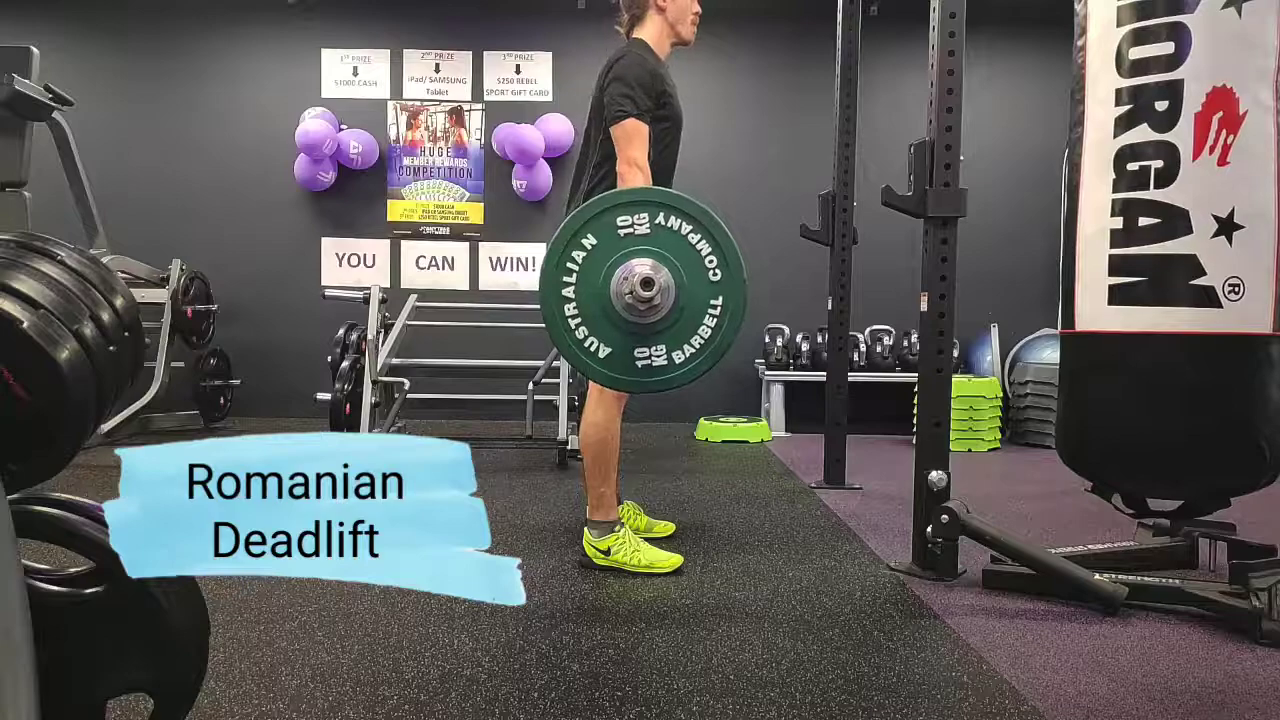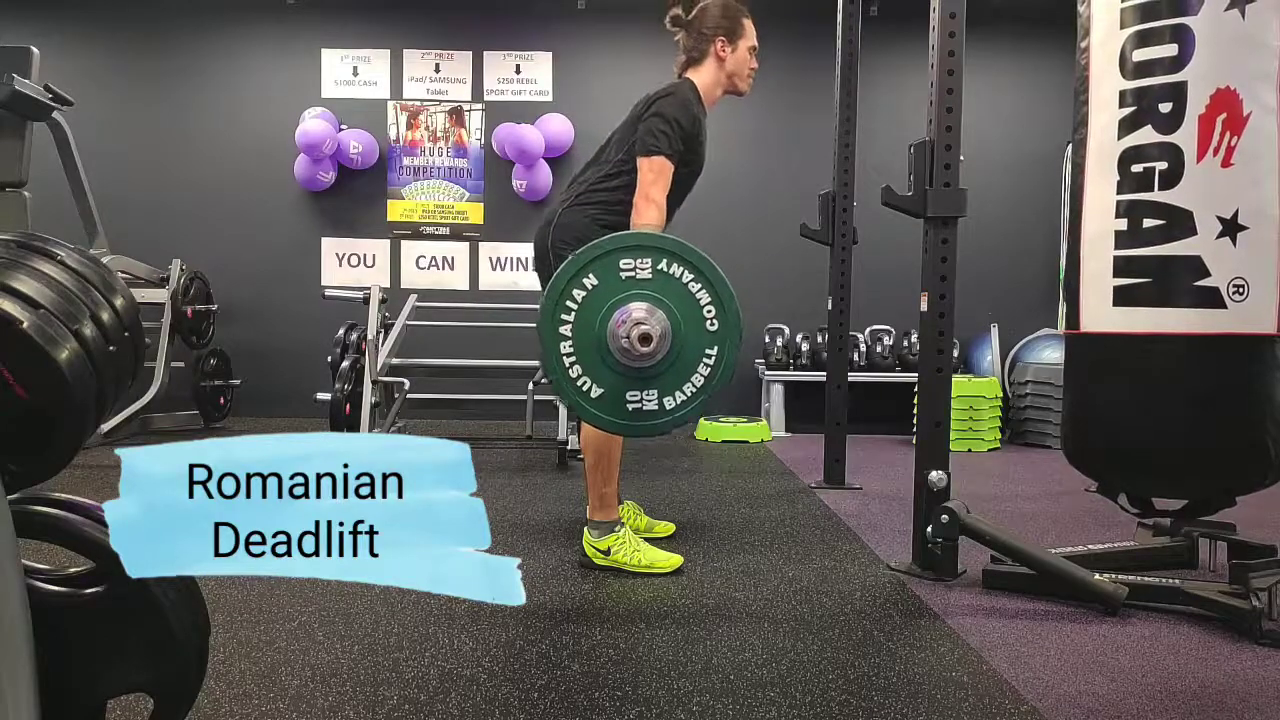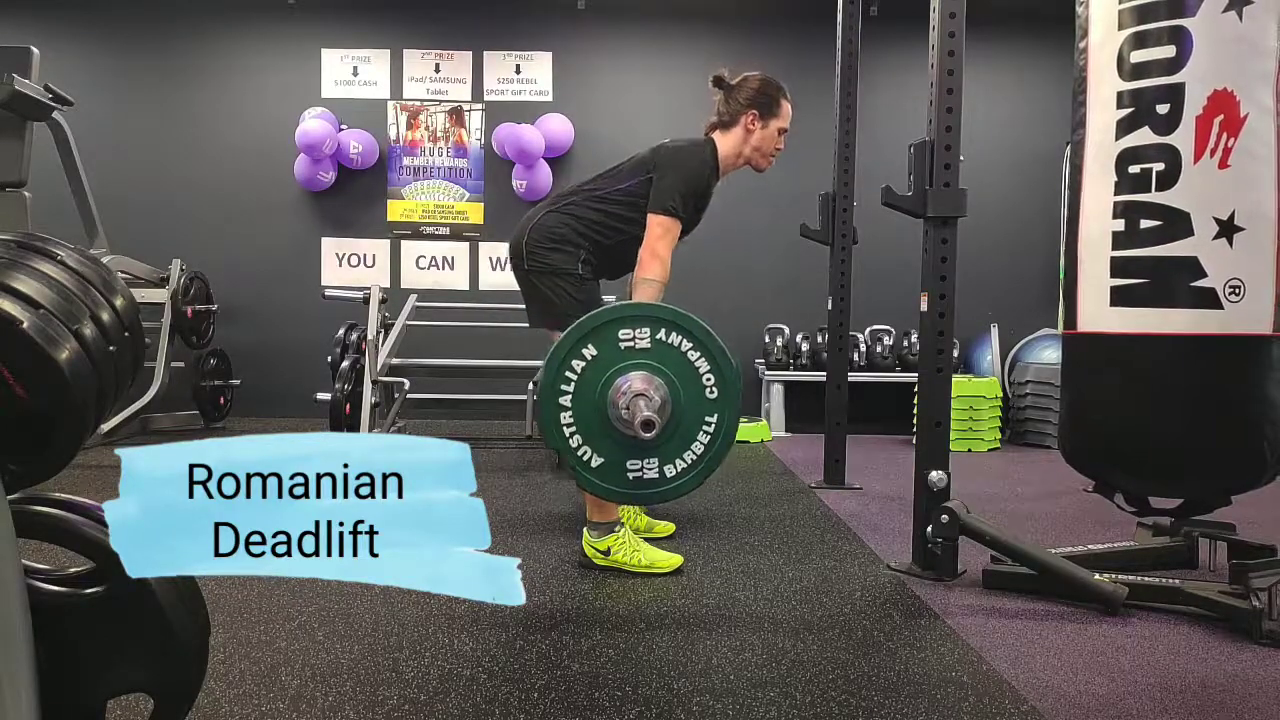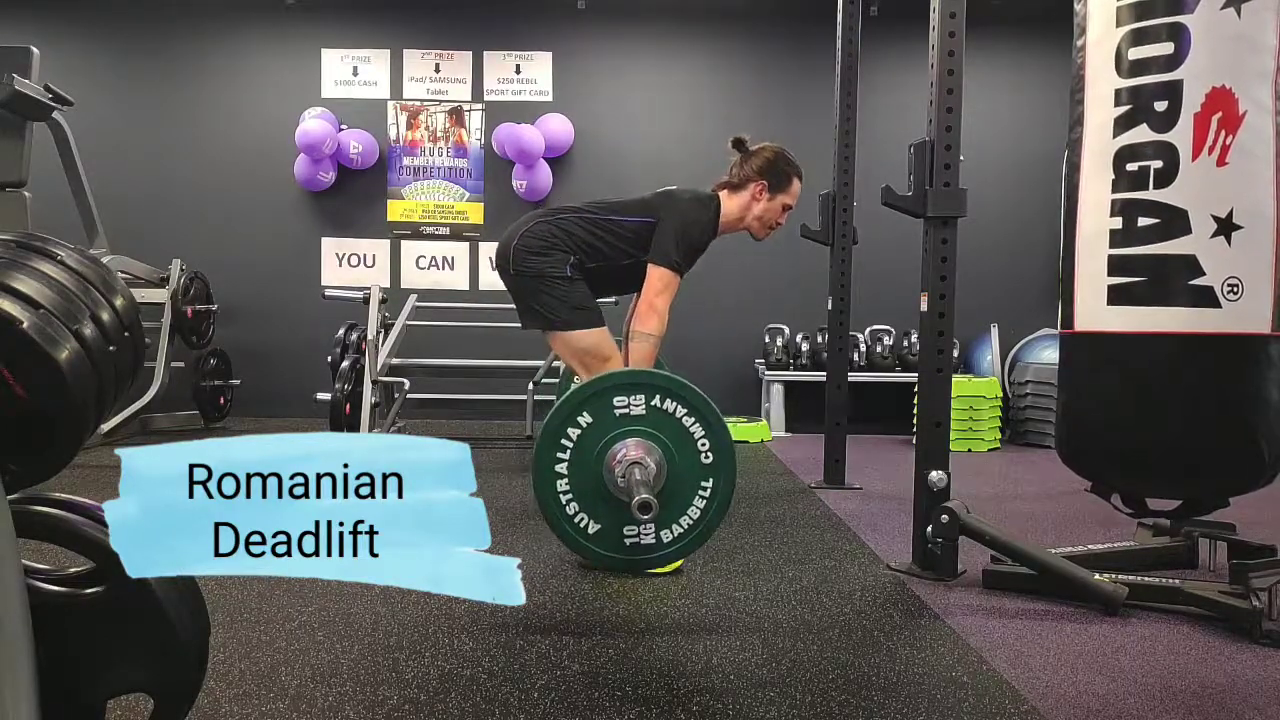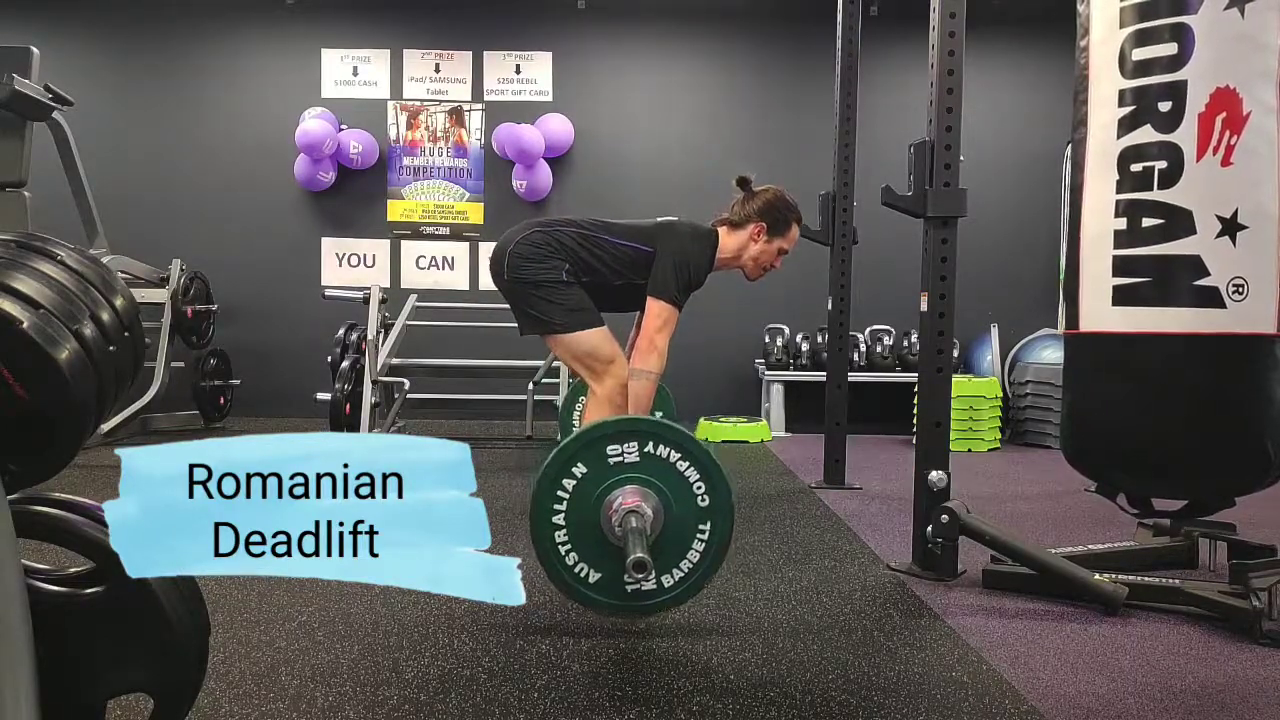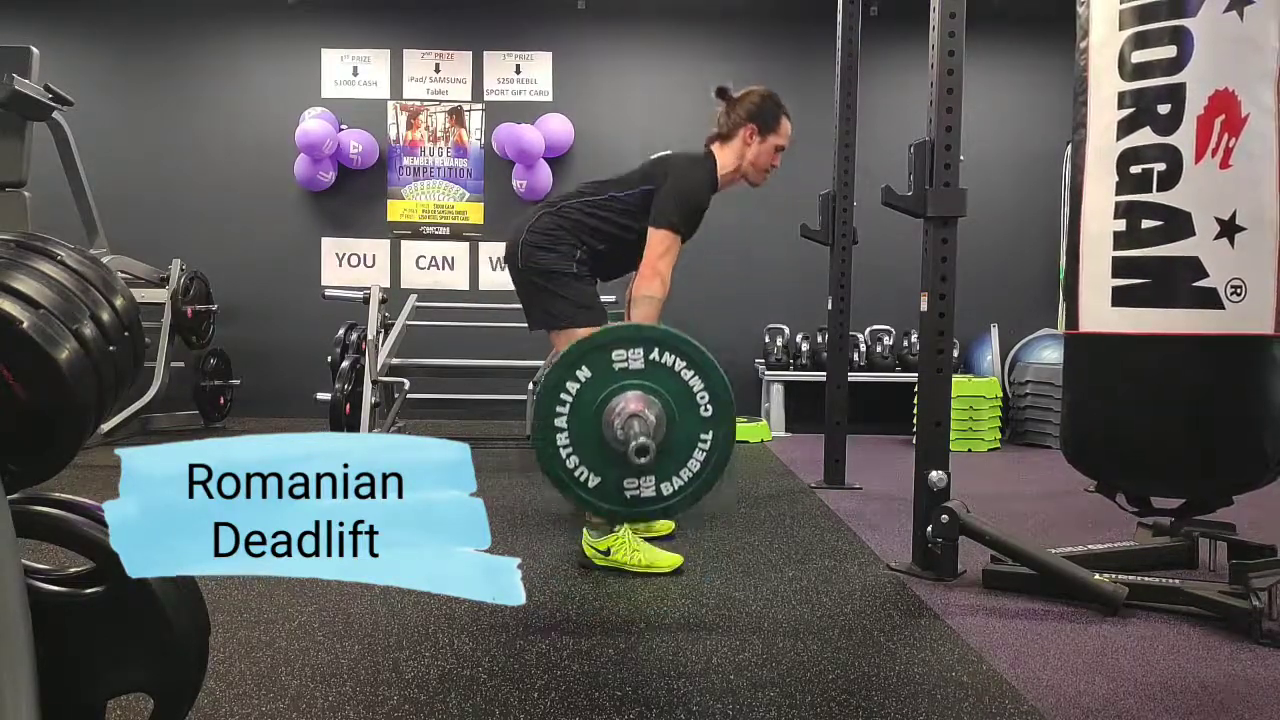
dt=0.7s
person 1, frame 1
left shoulder: (645, 67)
right shoulder: (635, 65)
right elbow: (631, 169)
left knee: (614, 382)
right knee: (610, 384)
left ankle: (610, 510)
right ankle: (603, 534)
person 1, frame 2
left shoulder: (686, 109)
right shoulder: (678, 106)
left elbow: (650, 202)
right elbow: (648, 201)
left hip: (581, 245)
right hip: (579, 245)
left ankle: (609, 509)
right ankle: (603, 535)
person 1, frame 3
left shoulder: (695, 163)
right shoulder: (692, 163)
left elbow: (648, 253)
right elbow: (654, 255)
left hip: (553, 249)
right hip: (553, 250)
left ankle: (611, 508)
right ankle: (604, 536)
person 1, frame 4
left shoulder: (693, 213)
right shoulder: (693, 217)
left elbow: (645, 303)
right elbow: (653, 308)
left hip: (534, 251)
right hip: (538, 253)
person 1, frame 5
left shoulder: (690, 246)
right shoulder: (688, 249)
left elbow: (644, 338)
right elbow: (652, 344)
left hip: (527, 257)
right hip: (533, 260)
left knee: (609, 377)
right knee: (612, 380)
person 1, frame 6
left shoulder: (692, 174)
right shoulder: (692, 178)
left elbow: (646, 269)
right elbow: (653, 275)
left hip: (551, 253)
right hip: (547, 254)
right ankle: (603, 535)
